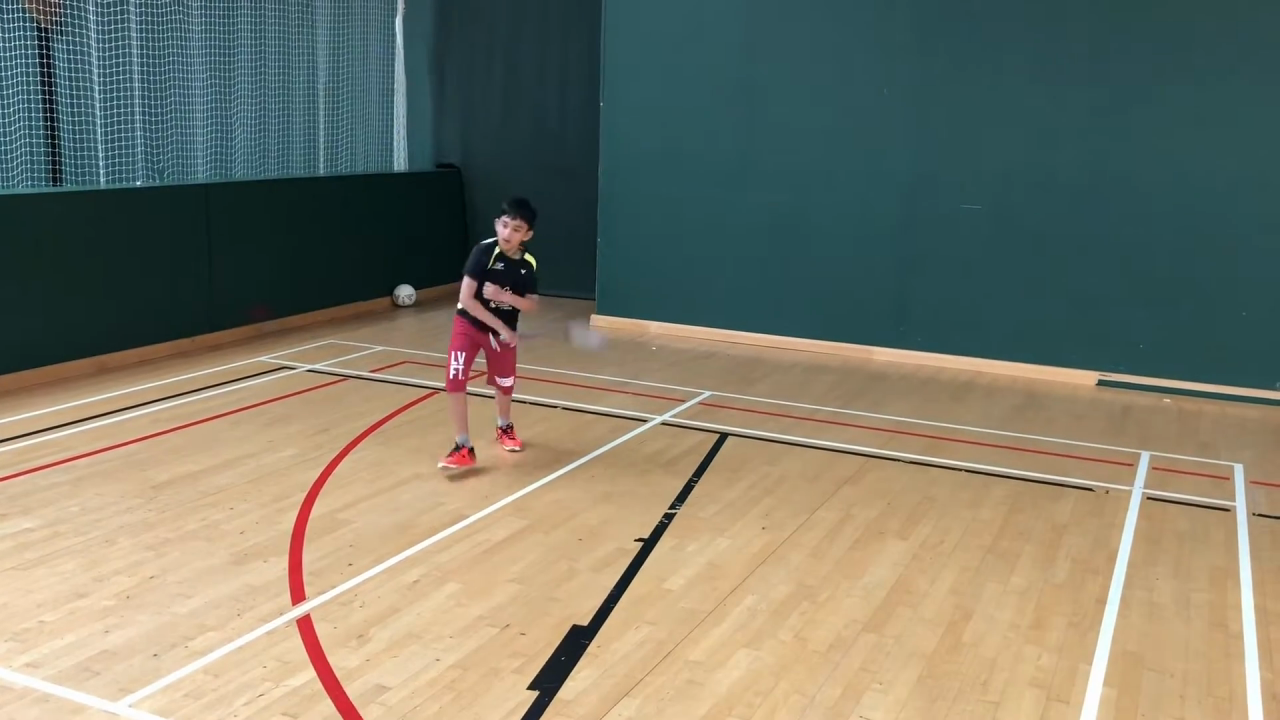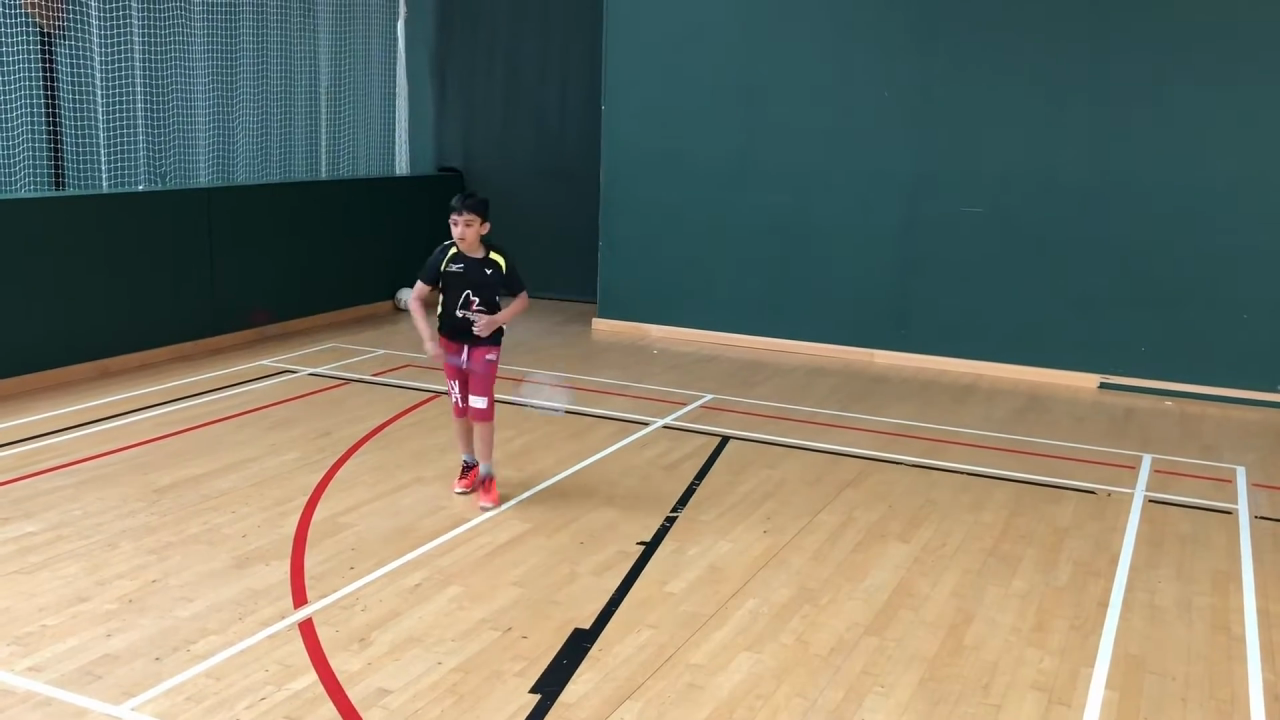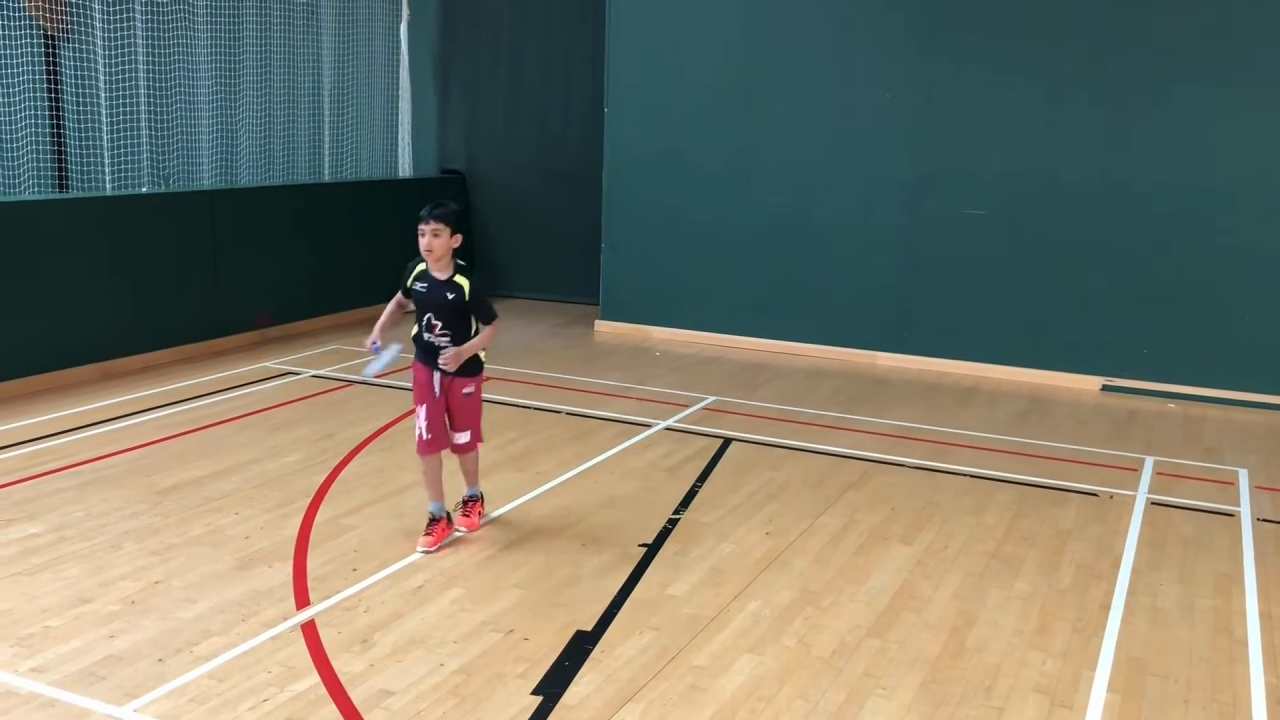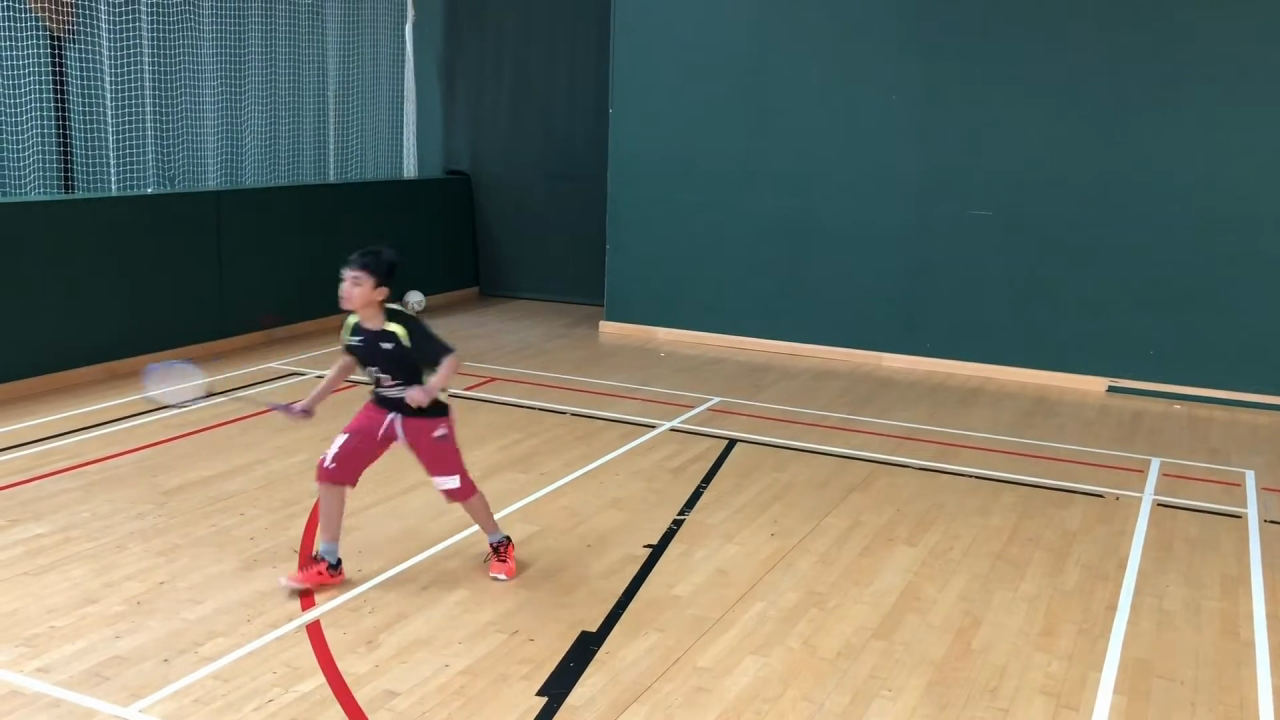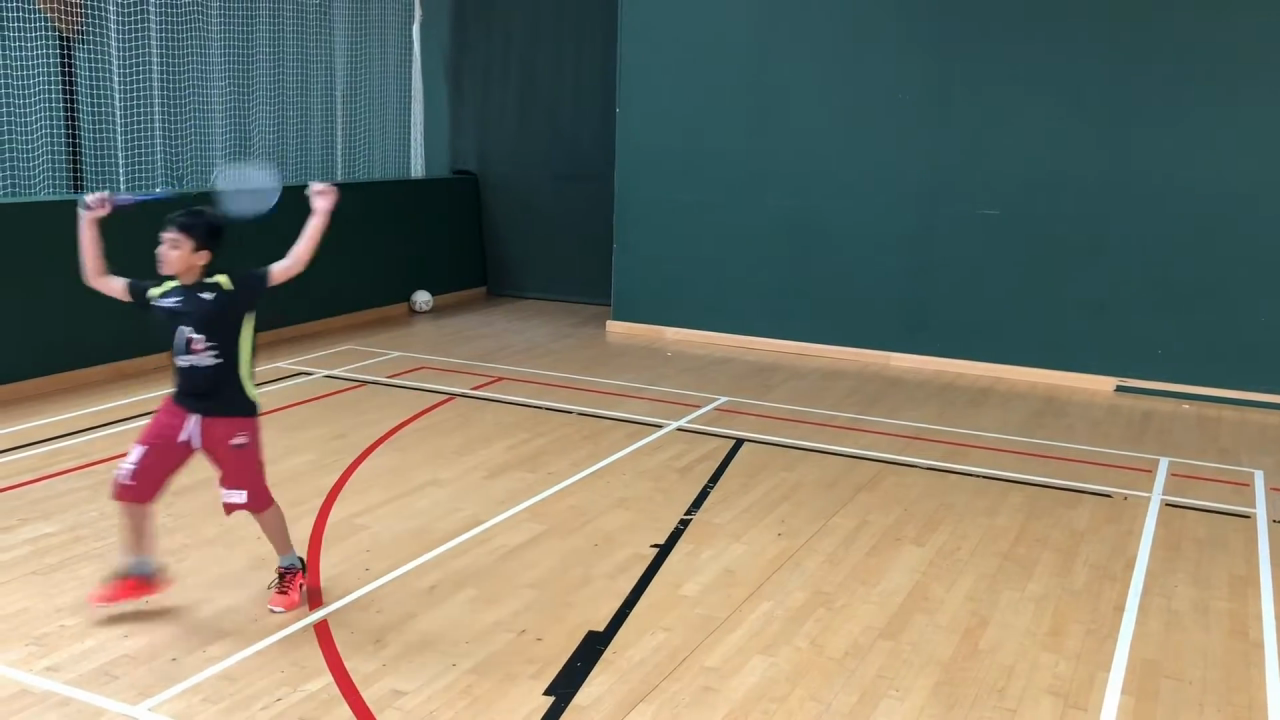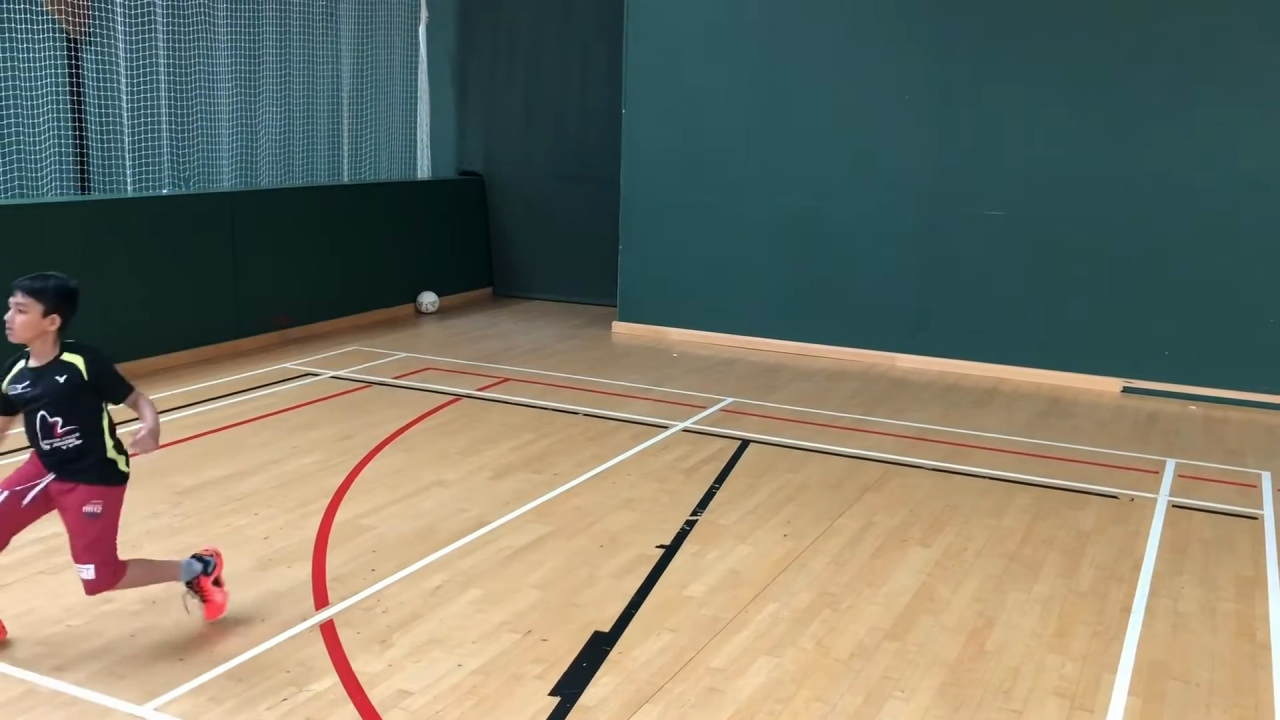
dt=0.4s
person 1, frame 1
left shoulder: (528, 264)
right shoulder: (484, 252)
left elbow: (532, 304)
right elbow: (466, 298)
left wrist: (504, 296)
right wrist: (498, 325)
left hip: (505, 329)
right hip: (469, 322)
left knee: (505, 383)
right knee: (455, 380)
left ankle: (504, 426)
right ankle: (463, 447)
person 1, frame 2
left shoulder: (499, 261)
right shoulder: (443, 256)
left elbow: (522, 299)
right elbow: (416, 298)
left wrist: (497, 320)
right wrist: (428, 338)
left hip: (486, 344)
right hip: (449, 342)
left knee: (480, 408)
right knee: (460, 406)
left ankle: (486, 476)
right ankle: (469, 463)
person 1, frame 3
left shoulder: (466, 284)
right shoulder: (415, 272)
left elbow: (491, 327)
right elbow: (400, 301)
left wrist: (465, 351)
right wrist: (377, 330)
left hip: (463, 371)
right hip: (426, 367)
left knee: (463, 441)
right knee: (428, 440)
left ankle: (472, 497)
right ankle: (438, 516)
person 1, frame 4
left shoulder: (404, 329)
right shoulder: (353, 327)
left elbow: (448, 361)
right elbow: (347, 361)
left wrist: (430, 390)
right wrist: (313, 398)
left hip: (425, 414)
right hip: (381, 410)
left knee: (457, 486)
right knee: (330, 470)
left ankle: (500, 544)
right ankle: (328, 562)
person 1, frame 5
left shoulder: (231, 287)
right shoulder: (161, 293)
left elbow: (292, 265)
right elbow: (97, 279)
left wrist: (320, 214)
right wrist: (88, 222)
left hip: (230, 414)
right hip: (182, 409)
left knee: (250, 497)
right knee: (129, 483)
left ankle: (291, 568)
right ankle: (139, 572)
person 1, frame 6
left shoulder: (85, 363)
left elbow: (134, 397)
left wrist: (150, 424)
left hip: (94, 478)
right hip: (47, 469)
left knee: (99, 577)
left ankle: (198, 569)
